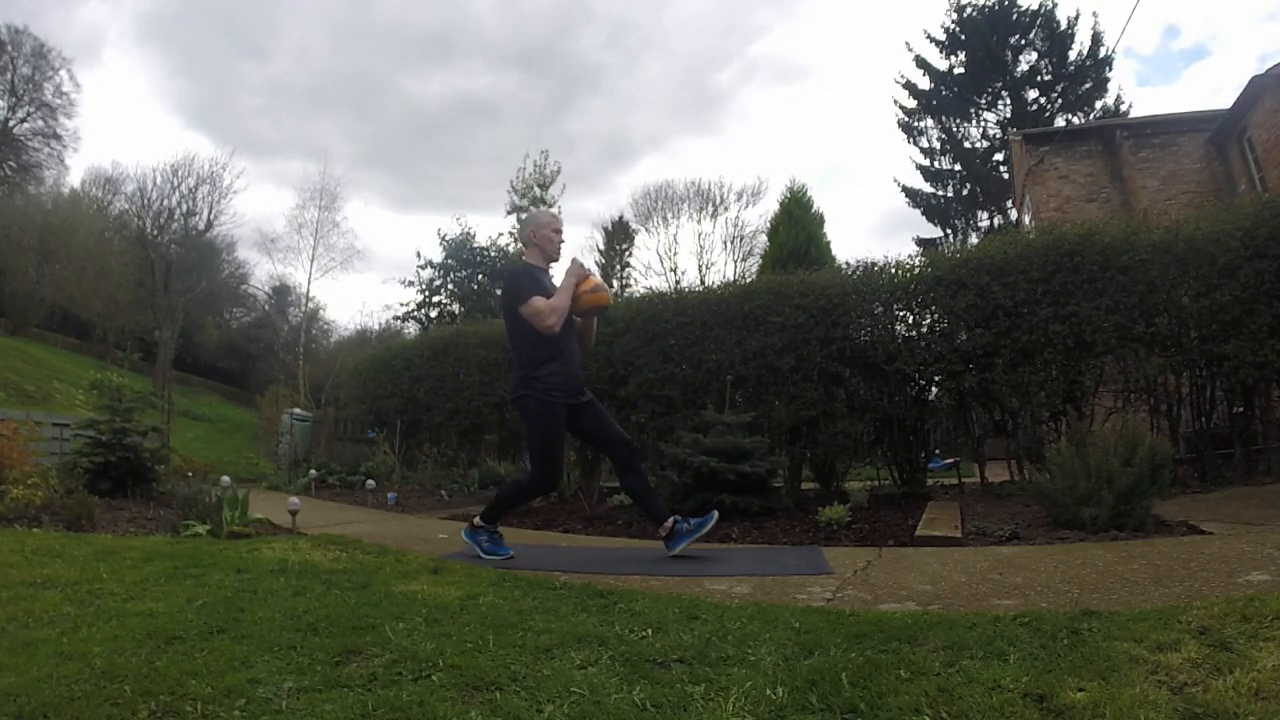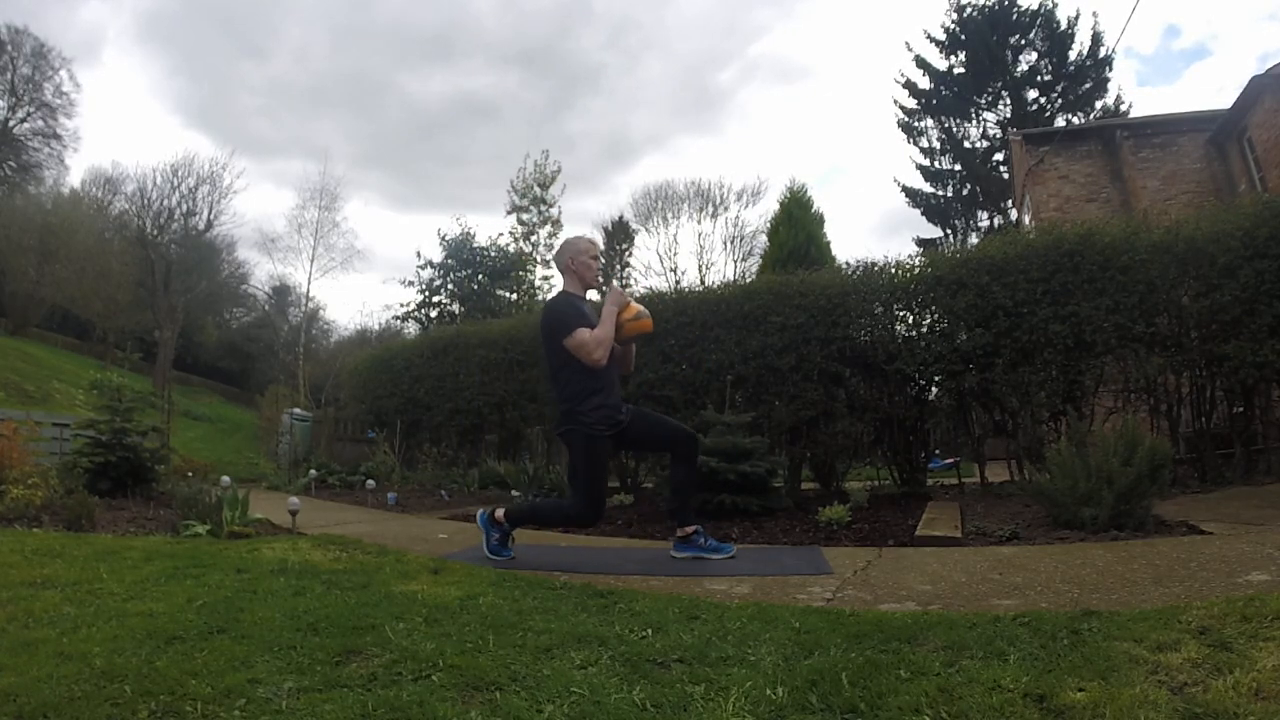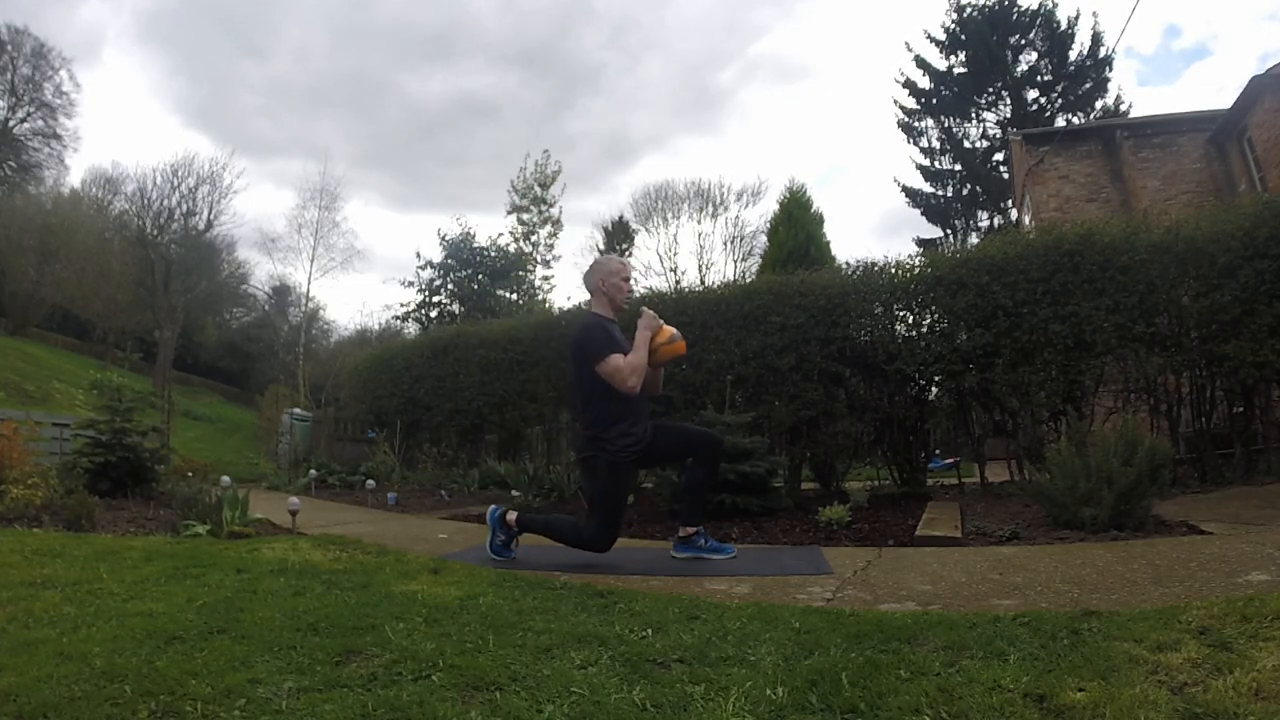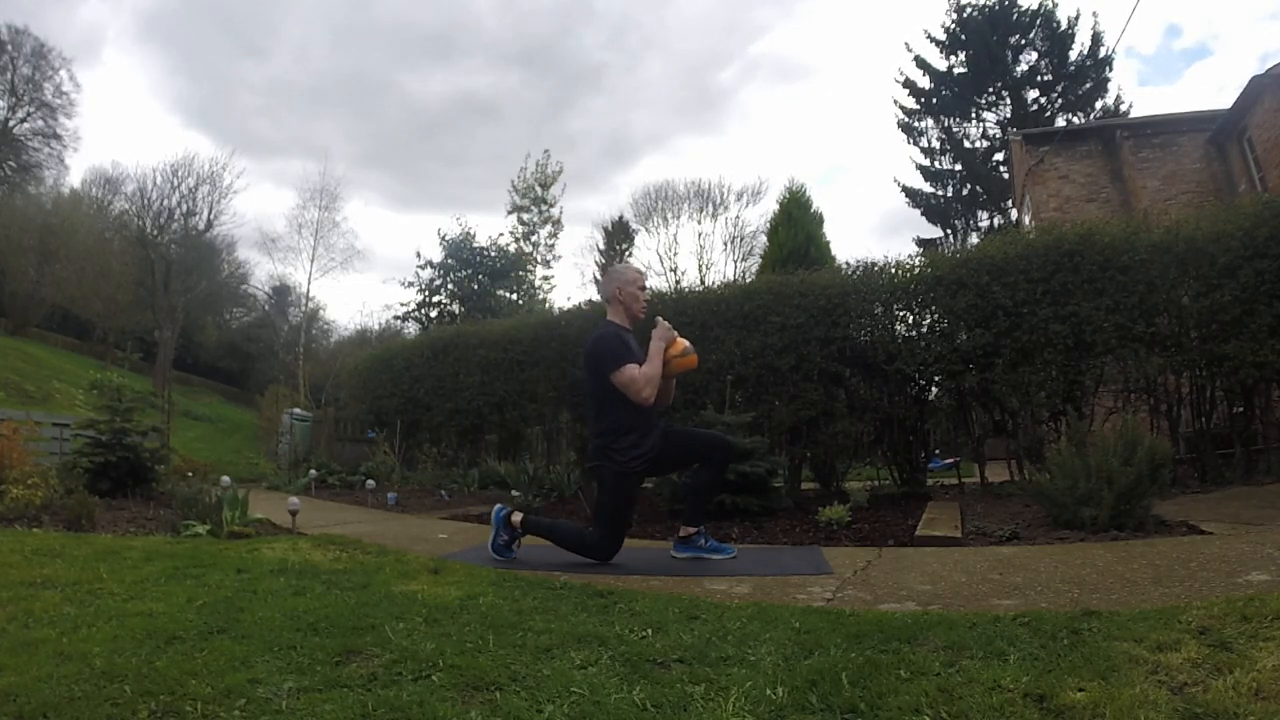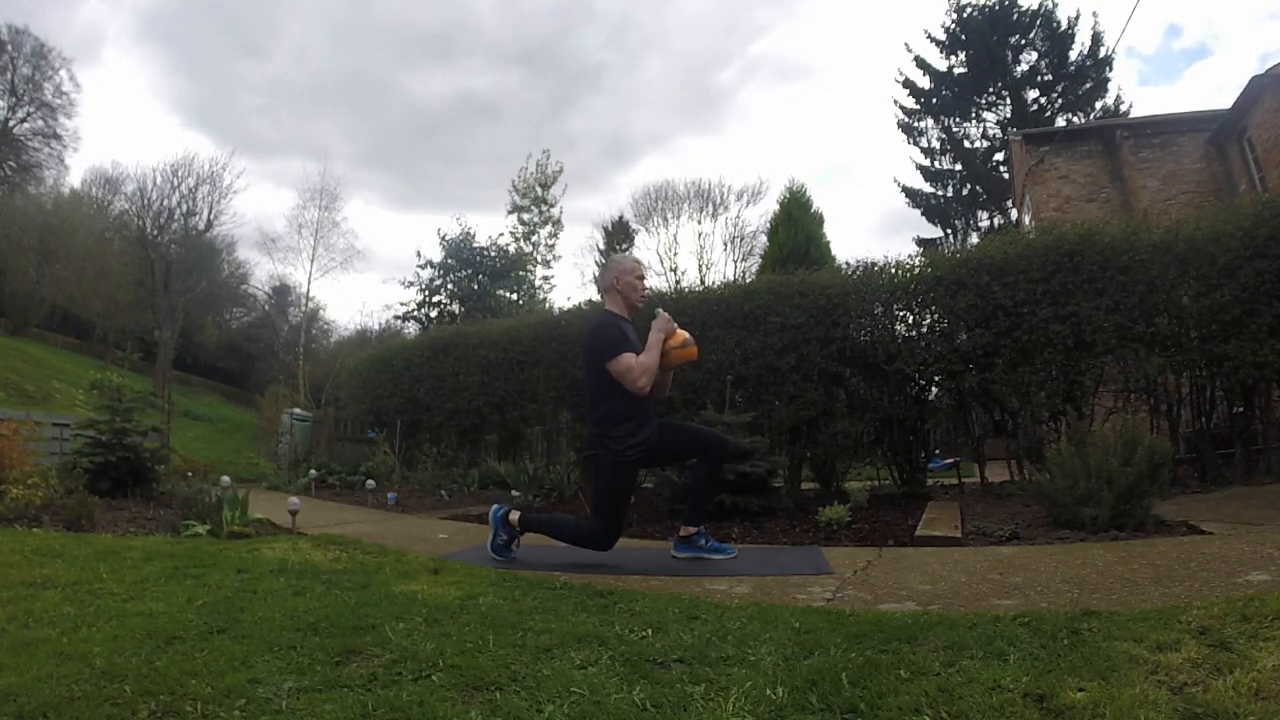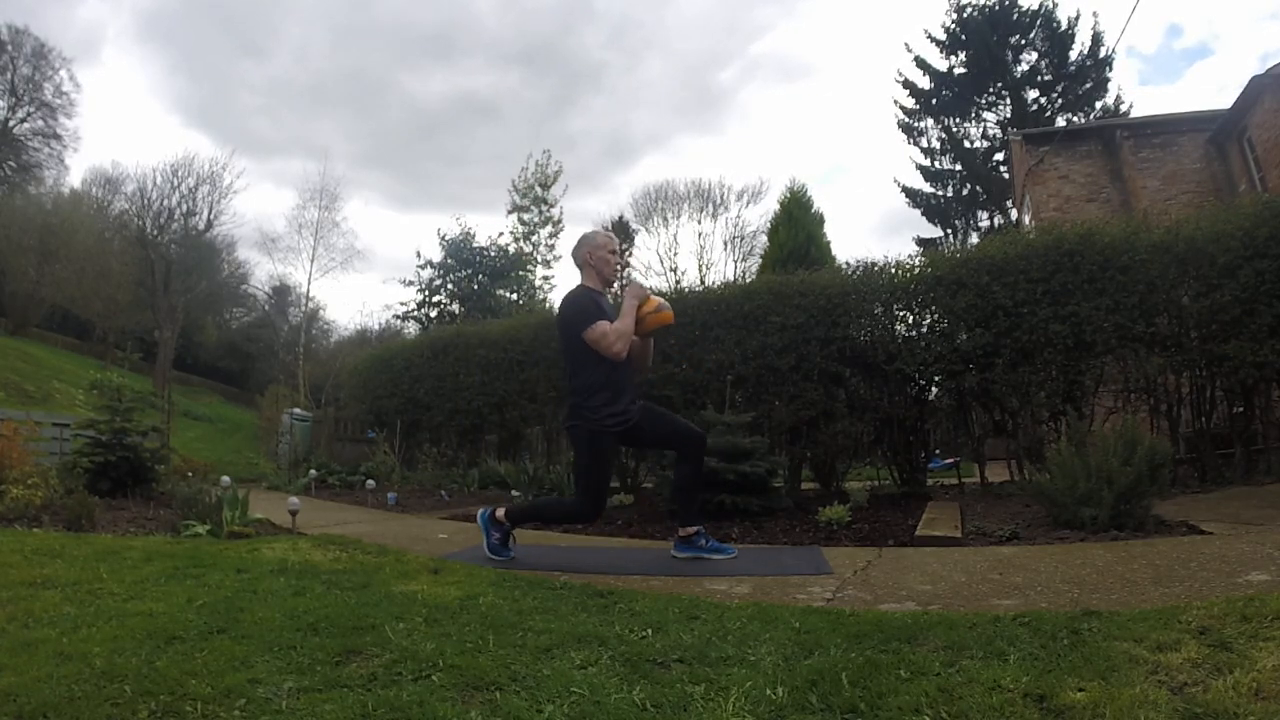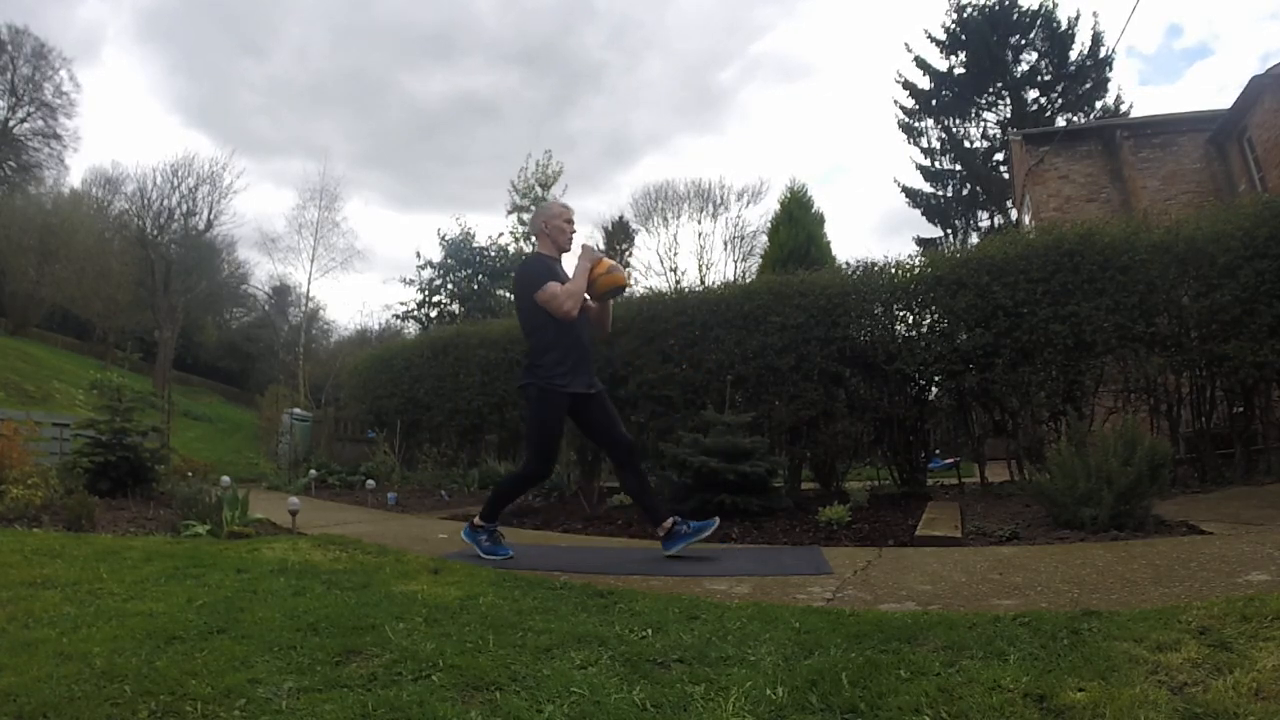
dt=0.2s
person 1, frame 1
left shoulder: (549, 282)
right shoulder: (520, 278)
left elbow: (583, 341)
right elbow: (549, 322)
right wrist: (570, 279)
left hip: (572, 392)
right hip: (540, 394)
left knee: (623, 450)
right knee: (547, 476)
left ankle: (670, 528)
right ankle: (482, 527)
person 1, frame 2
left shoulder: (588, 310)
right shoulder: (559, 309)
left elbow: (624, 366)
right elbow: (596, 355)
right wrist: (611, 308)
left hip: (614, 413)
right hip: (586, 423)
left knee: (684, 441)
right knee: (587, 511)
left ankle: (687, 535)
right ankle: (499, 519)
person 1, frame 3
left shoulder: (614, 331)
right shoulder: (590, 332)
left elbow: (651, 388)
right elbow: (629, 383)
right wrist: (644, 333)
left hip: (639, 434)
right hip: (611, 447)
left knee: (709, 445)
right knee: (601, 537)
left ankle: (688, 535)
right ankle: (508, 521)
person 1, frame 4
left shoulder: (628, 340)
right shoulder: (606, 340)
left elbow: (661, 400)
right elbow: (644, 394)
right wrist: (658, 344)
left hip: (646, 444)
right hip: (619, 456)
left knee: (718, 448)
right knee: (604, 547)
left ankle: (689, 535)
right ankle: (513, 521)
person 1, frame 5
left shoulder: (625, 330)
right shoulder: (605, 330)
left elbow: (658, 391)
right elbow: (640, 383)
right wrist: (657, 335)
left hip: (644, 435)
right hip: (616, 446)
left knee: (715, 446)
right knee: (603, 536)
left ankle: (689, 535)
right ankle: (510, 520)
person 1, frame 6
left shoulder: (602, 304)
right shoulder: (578, 303)
left elbow: (642, 361)
right elbow: (616, 348)
right wrist: (631, 301)
left hip: (626, 409)
right hip: (594, 419)
left knee: (692, 441)
right knee: (587, 507)
left ankle: (688, 535)
right ankle: (499, 518)
person 1, frame 7
left shoulder: (562, 274)
right shoulder: (532, 267)
left elbow: (601, 325)
right elbow: (567, 307)
right wrist: (584, 264)
left hip: (581, 381)
right hip: (547, 384)
left knee: (623, 447)
right knee: (539, 466)
left ankle: (669, 529)
right ankle: (481, 525)
